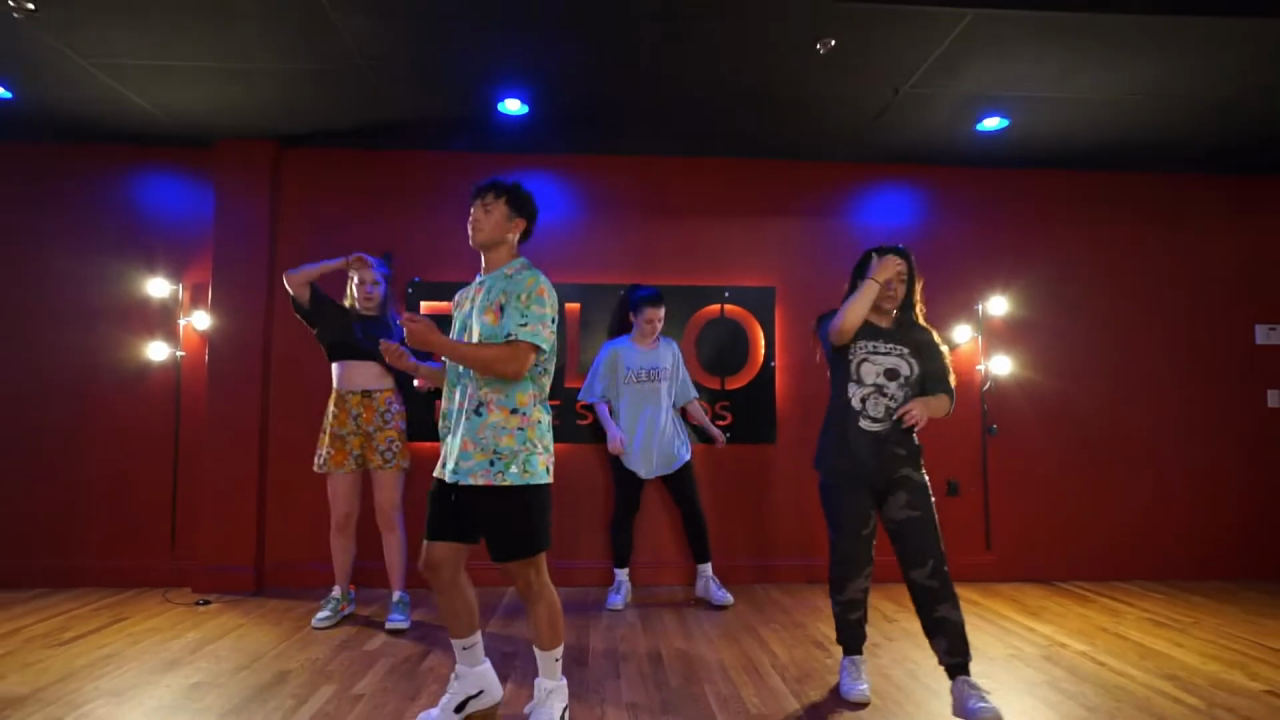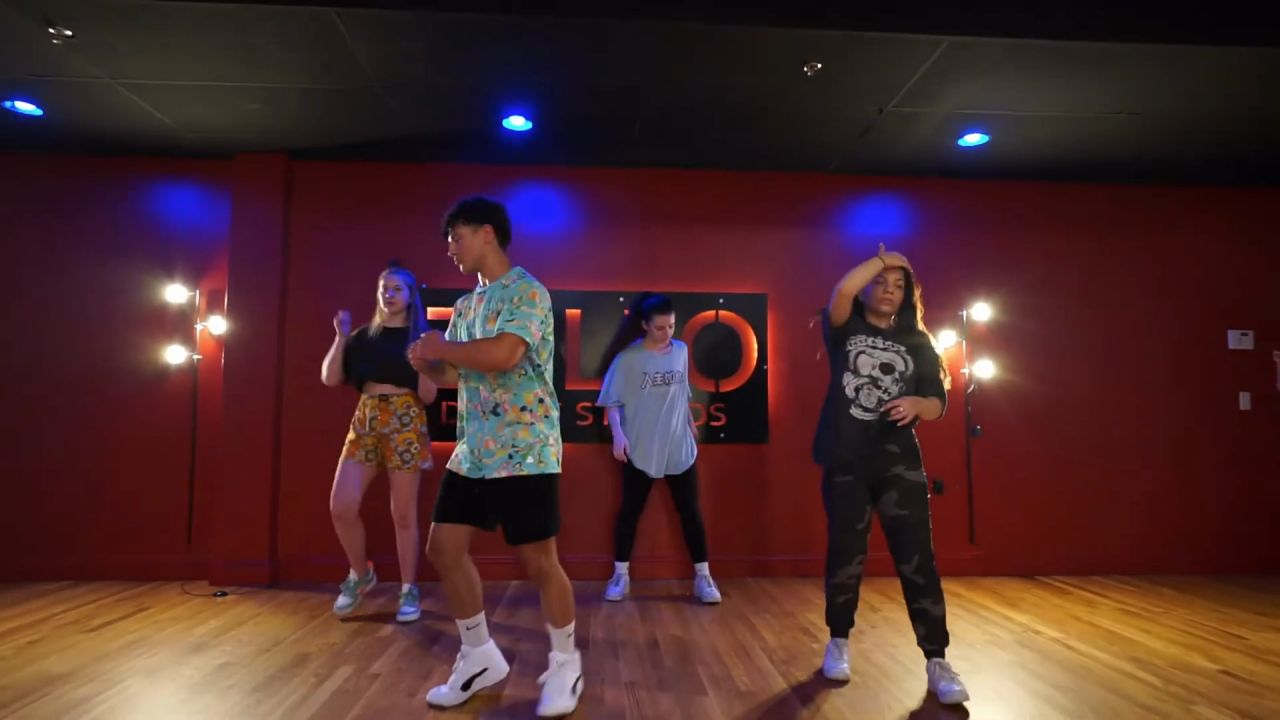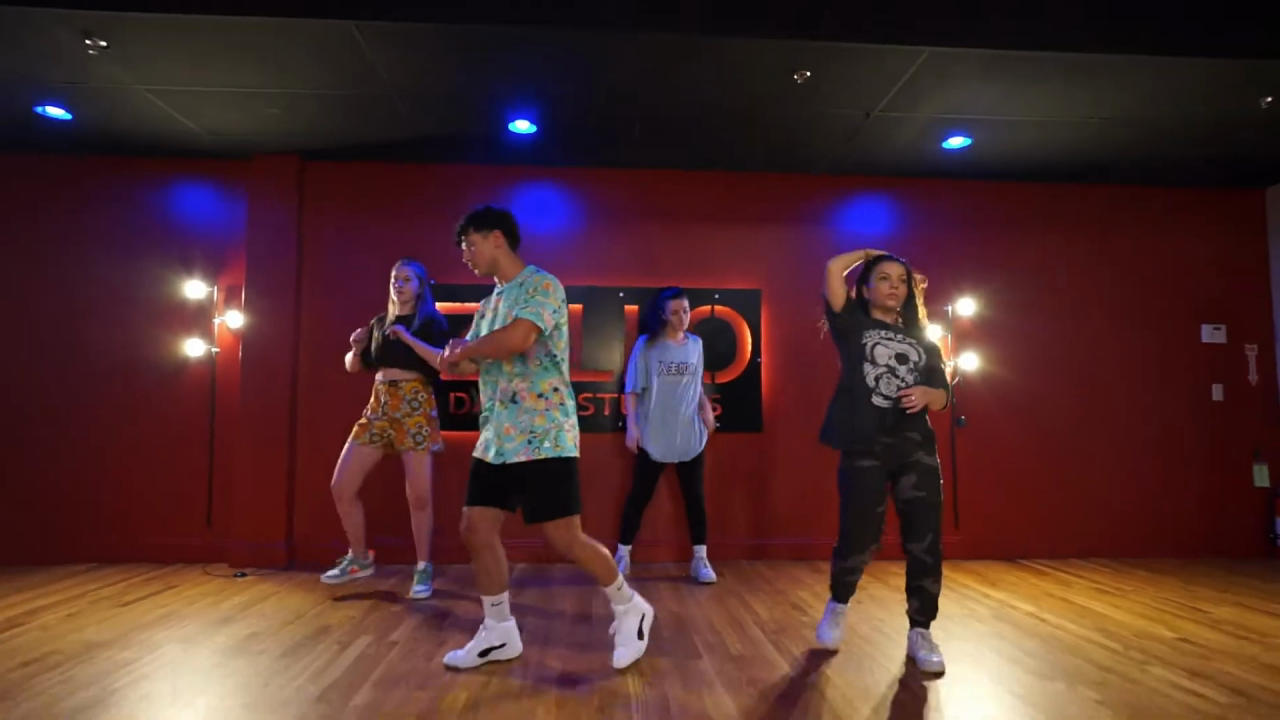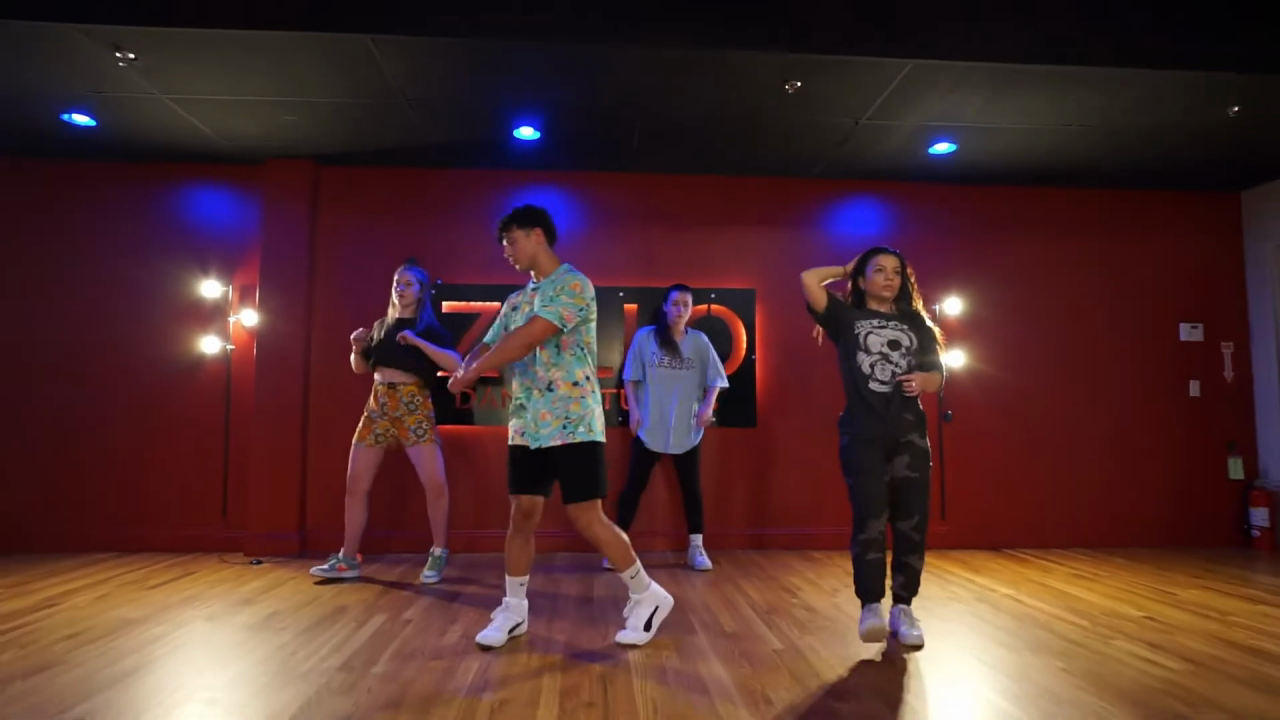
dt=0.2s
person 1, frame 1
left shoulder: (532, 285)
right shoulder: (467, 295)
left elbow: (514, 363)
left wrist: (437, 342)
right wrist: (412, 364)
left hip: (513, 457)
right hip: (458, 457)
left knee: (529, 576)
right knee: (439, 564)
person 1, frame 2
left shoulder: (528, 292)
right shoulder: (465, 304)
left elbow: (502, 355)
right elbow: (447, 368)
left wrist: (441, 348)
right wrist: (425, 358)
left hip: (524, 450)
right hip: (473, 451)
left knee: (538, 561)
right knee: (443, 548)
left ankle: (564, 666)
right ankle: (480, 657)
person 1, frame 3
left shoulder: (542, 286)
right shoulder: (489, 304)
left elbow: (515, 340)
right elbow: (467, 360)
left wrist: (466, 349)
right wrist: (457, 356)
left hip: (544, 435)
right hip: (497, 437)
left knee: (564, 538)
right knee: (476, 529)
left ankle: (630, 611)
right ankle: (499, 631)
person 1, frame 4
left shoulder: (574, 285)
right shoulder: (516, 299)
left elbow: (529, 336)
right elbow: (487, 349)
left wrist: (472, 373)
right wrist: (470, 366)
left hip: (572, 421)
right hip: (526, 425)
left knee: (586, 519)
right knee: (523, 515)
left ankle: (647, 598)
right ankle: (514, 609)
person 2, frame 1
left shoulder: (920, 338)
right shoulder: (837, 326)
left elbow: (944, 396)
right elbow: (843, 327)
left wrist: (924, 407)
right wrist: (875, 278)
left hip: (901, 467)
right hip: (845, 469)
left knee: (928, 567)
right knee: (850, 569)
right ankle: (852, 662)
person 2, frame 2
left shoulder: (917, 343)
right shoulder: (843, 328)
left elbow: (937, 404)
right elbow: (842, 291)
left wrist: (914, 405)
right wrist: (881, 259)
left hip: (899, 463)
right hip: (845, 462)
left knee: (917, 559)
right knee: (845, 556)
left ankle: (936, 662)
right ankle: (839, 642)
person 2, frame 3
left shoulder: (920, 336)
right shoulder: (851, 325)
left elbow: (942, 394)
right elbow: (833, 270)
left wrist: (925, 395)
right wrist: (868, 255)
left hip: (916, 448)
right hip: (864, 448)
left knee: (925, 541)
right knee: (859, 537)
left ankle: (920, 632)
right ankle: (837, 607)
person 2, frame 4
left shoulder: (915, 323)
right shoulder: (845, 318)
left elbow: (937, 375)
right elbow: (807, 280)
left wrist: (922, 380)
right wrist: (844, 270)
left hip: (908, 431)
right hip: (862, 431)
left knee: (912, 520)
right knee: (870, 515)
left ankle: (902, 607)
right ankle: (871, 607)
person 3, frame 1
left shoulder: (397, 328)
right shoulder: (336, 317)
left elbow: (416, 375)
right elbow: (293, 280)
right wrist: (344, 261)
left hip: (386, 416)
right hip: (342, 416)
left knee: (388, 514)
right knee: (342, 517)
person 3, frame 2
left shoulder: (421, 337)
right shoulder: (364, 336)
left elbow: (428, 396)
right elbow: (330, 379)
right wrist: (341, 341)
left hip: (405, 423)
right hip: (365, 422)
left knee: (404, 514)
right knee: (341, 508)
left ankle: (409, 591)
right ankle: (359, 574)
person 3, frame 3
left shoulder: (432, 322)
right shoulder: (379, 324)
left elbow: (446, 364)
right elbow: (352, 366)
left wrist: (408, 338)
right wrist: (356, 347)
left hip: (416, 407)
right hip: (378, 407)
left knee: (419, 495)
right knee: (341, 487)
left ankle: (423, 569)
right ankle: (358, 557)
person 3, frame 4
left shoulder: (430, 327)
right shoulder: (381, 326)
left elbow: (454, 363)
right elbow: (359, 368)
left wrist: (417, 341)
right wrist: (357, 347)
left hip: (414, 407)
right hip: (378, 407)
left knee: (436, 483)
right knee: (355, 485)
left ankle: (438, 553)
right ankle: (349, 559)
person 4, frame 1
left shoulder: (671, 349)
right shoulder: (613, 351)
left elbow: (685, 395)
right elbow: (598, 396)
left wrist: (708, 425)
right wrist: (610, 429)
left hip: (672, 445)
right hip: (630, 448)
left knee: (692, 509)
right knee: (625, 513)
left ankle: (706, 579)
right ankle: (621, 582)
person 4, frame 2
left shoulder: (681, 351)
right shoulder: (628, 356)
right elbow: (612, 400)
left wrist: (691, 422)
right wrist: (618, 435)
left hip: (680, 447)
right hip: (640, 449)
left knee: (690, 511)
right knee: (630, 510)
left ankle: (702, 576)
right ankle: (620, 575)
person 4, frame 3
left shoulder: (696, 344)
right shoulder: (647, 345)
right elbow: (633, 388)
left wrist: (705, 406)
right wrist: (631, 425)
left hip: (691, 435)
right hip: (653, 435)
left knee: (695, 496)
right knee: (640, 495)
left ankle: (700, 559)
right ankle: (623, 556)
person 4, frame 4
left shoulder: (699, 341)
right shoulder: (645, 336)
left elbow: (714, 379)
right elbow: (631, 377)
left wrist: (708, 405)
right wrist: (633, 409)
left hip: (687, 428)
right hip: (649, 427)
left knee: (691, 487)
right knee: (634, 484)
left ankle: (696, 547)
